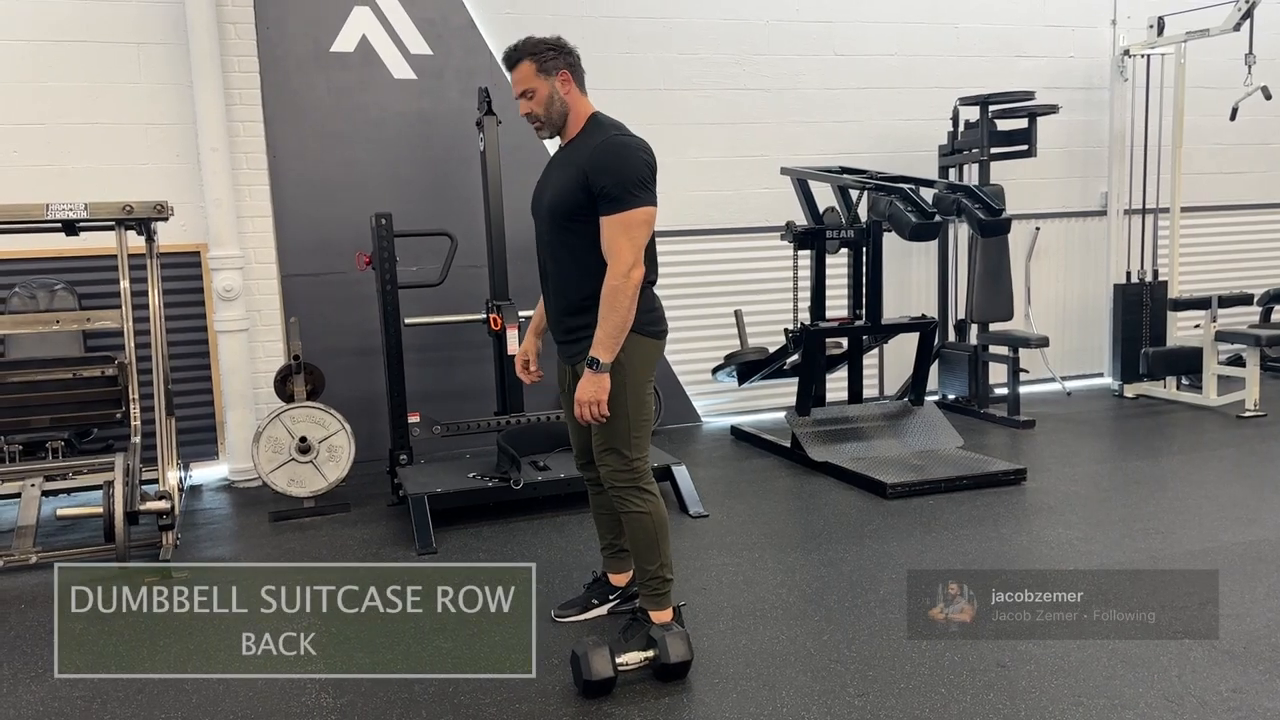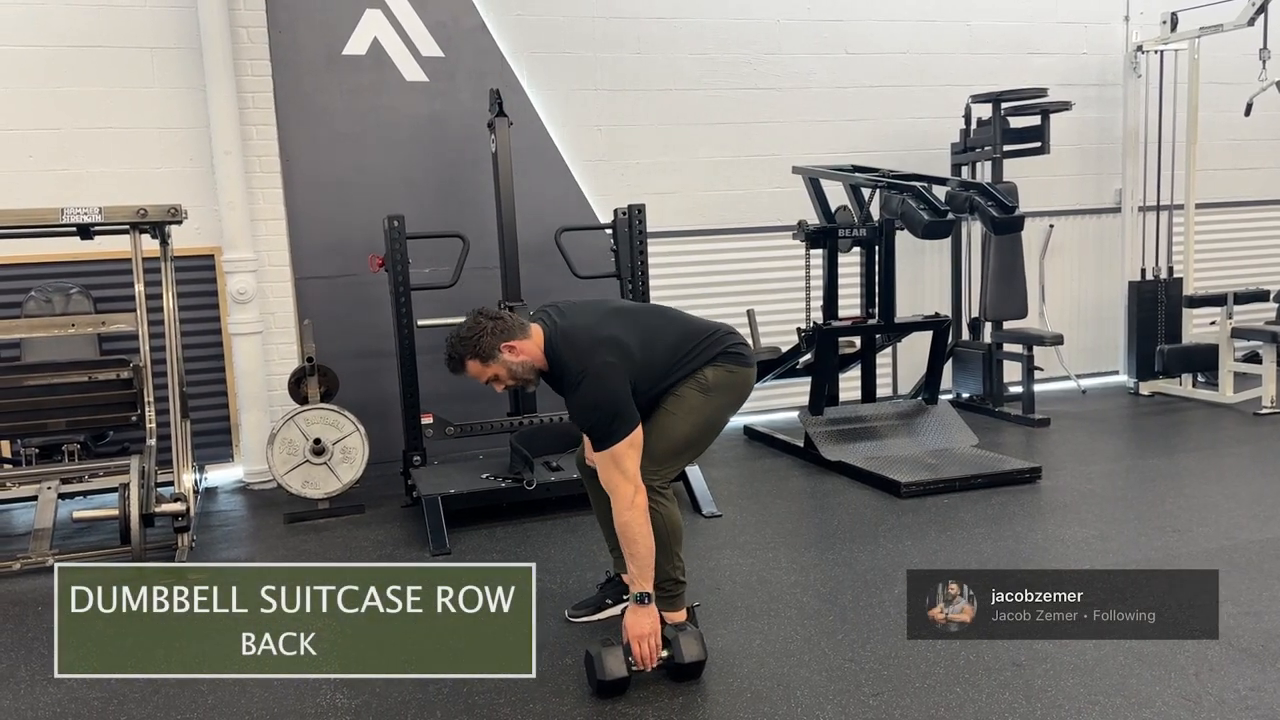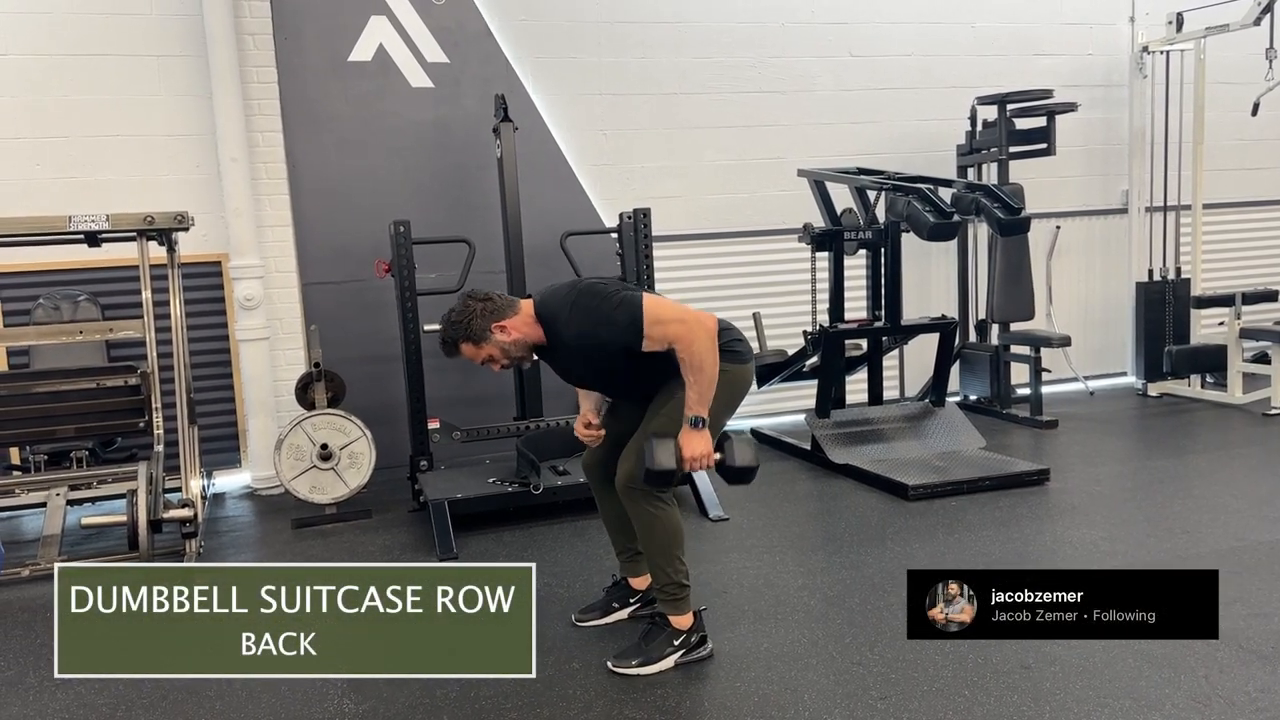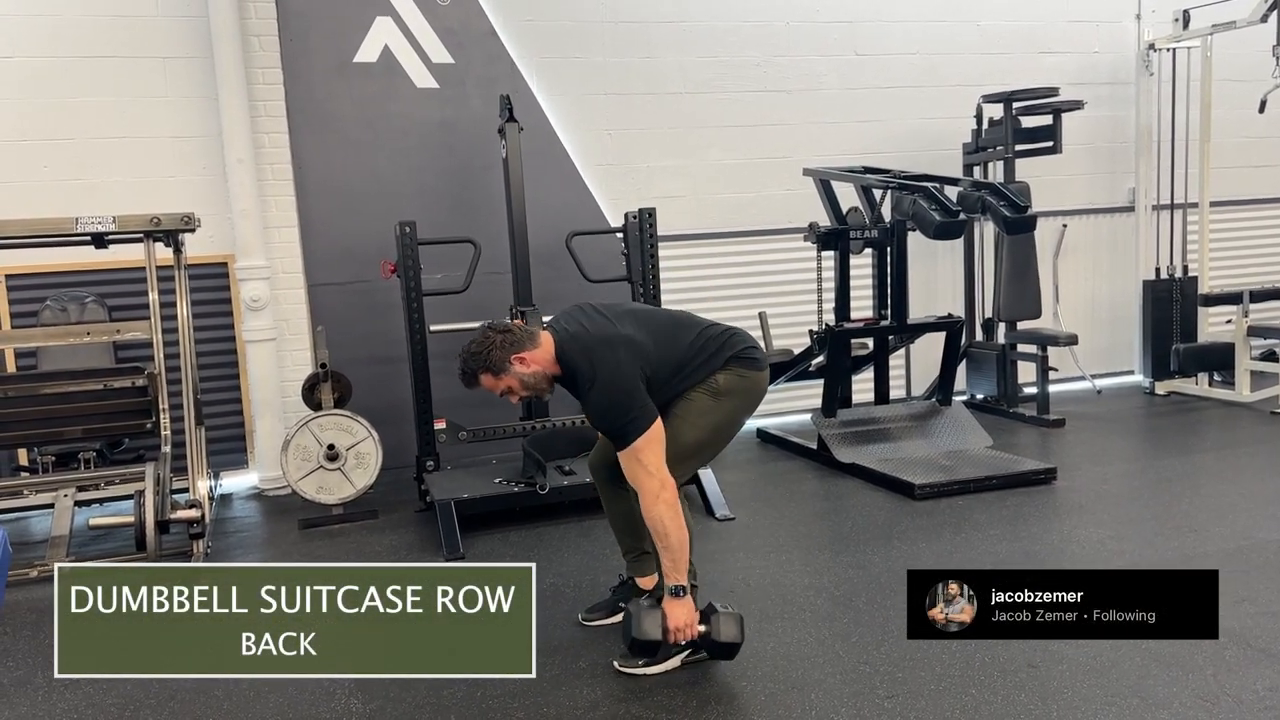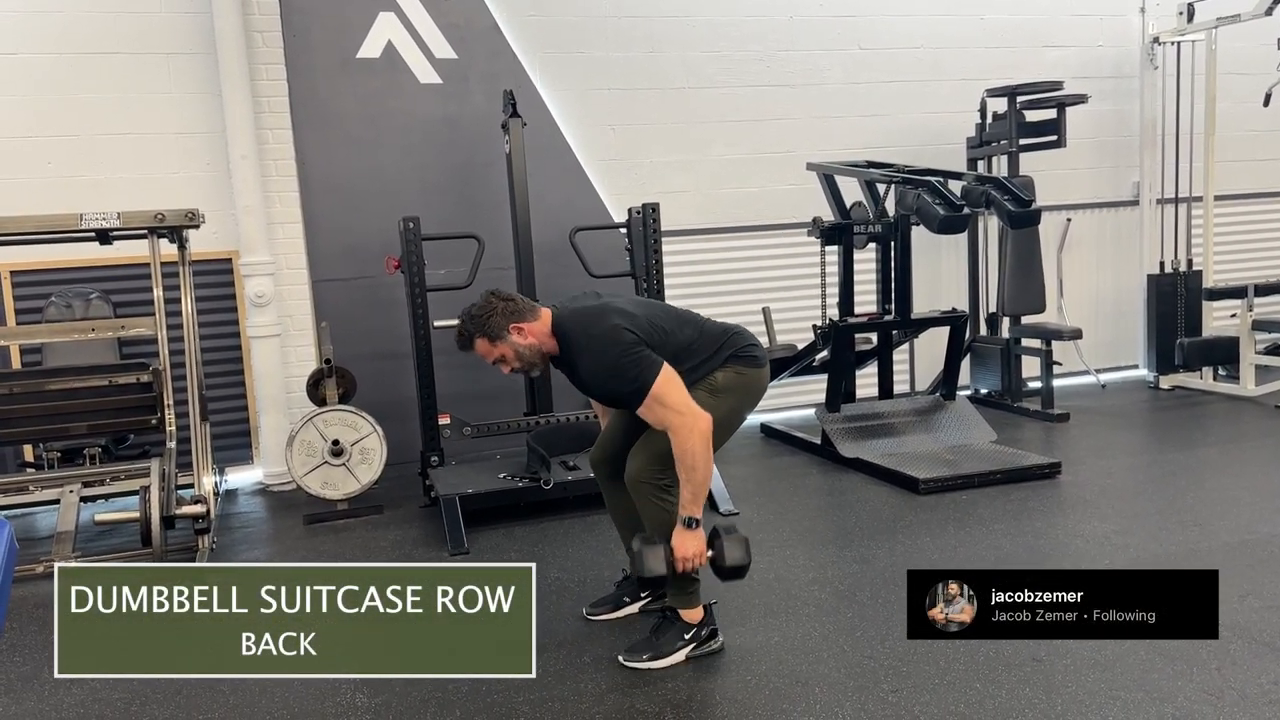
dt=1s
person 1, frame 1
left shoulder: (617, 153)
right shoulder: (565, 157)
left elbow: (626, 270)
left wrist: (599, 366)
right wrist: (535, 332)
left hip: (618, 344)
right hip: (577, 343)
left knee: (625, 476)
right knee: (593, 469)
left ankle: (659, 612)
right ankle: (617, 580)
person 1, frame 2
left shoulder: (594, 373)
right shoulder: (542, 328)
left elbow: (629, 495)
left wrist: (642, 602)
right wrist: (593, 435)
left hip: (722, 368)
right hip: (678, 365)
left knee: (649, 476)
right knee: (592, 464)
left ankle: (674, 617)
right ankle: (627, 580)
person 1, frame 3
left shoulder: (582, 315)
right shoulder: (545, 330)
left elbow: (698, 326)
right elbow: (589, 364)
left wrist: (695, 423)
right wrist: (589, 411)
left hip: (719, 363)
left knee: (638, 478)
right knee: (599, 463)
left ankle: (682, 626)
right ankle: (639, 586)
person 1, frame 4
left shoulder: (605, 376)
right shoulder: (559, 338)
left elbow: (658, 489)
left wrist: (678, 593)
left hip: (734, 371)
right hip: (686, 373)
left knee: (644, 481)
right knee: (605, 466)
left ankle: (689, 632)
right ankle: (645, 585)
person 1, frame 5
left shoulder: (600, 346)
right shoulder: (562, 326)
left elbow: (692, 425)
right elbow: (605, 391)
left wrist: (690, 524)
left hip: (734, 369)
left knee: (647, 472)
right knee: (607, 461)
left ankle: (693, 621)
right ankle: (650, 582)
